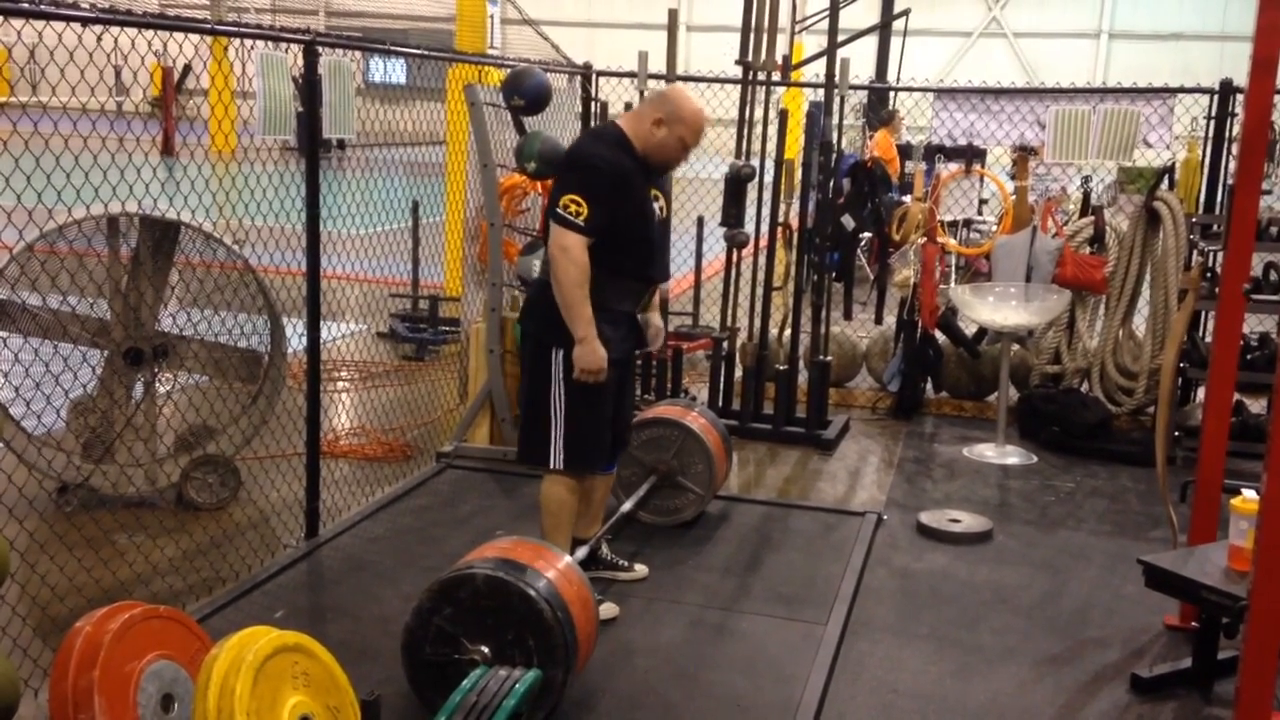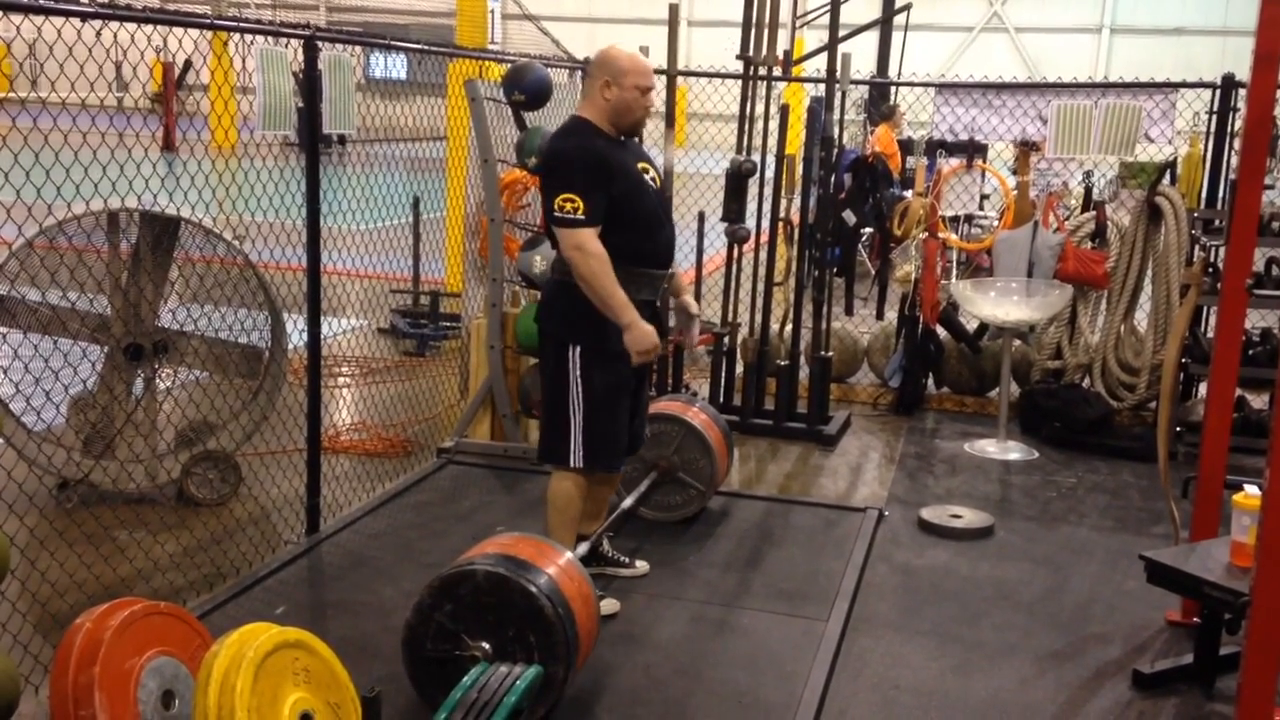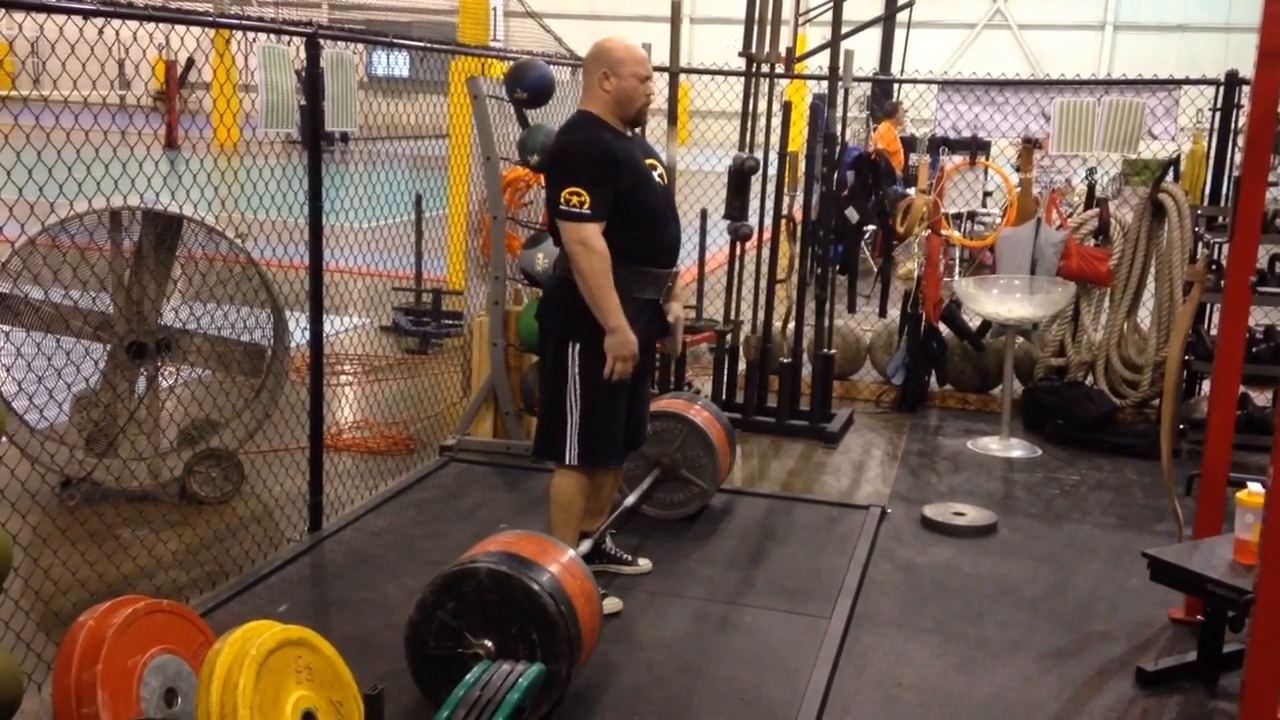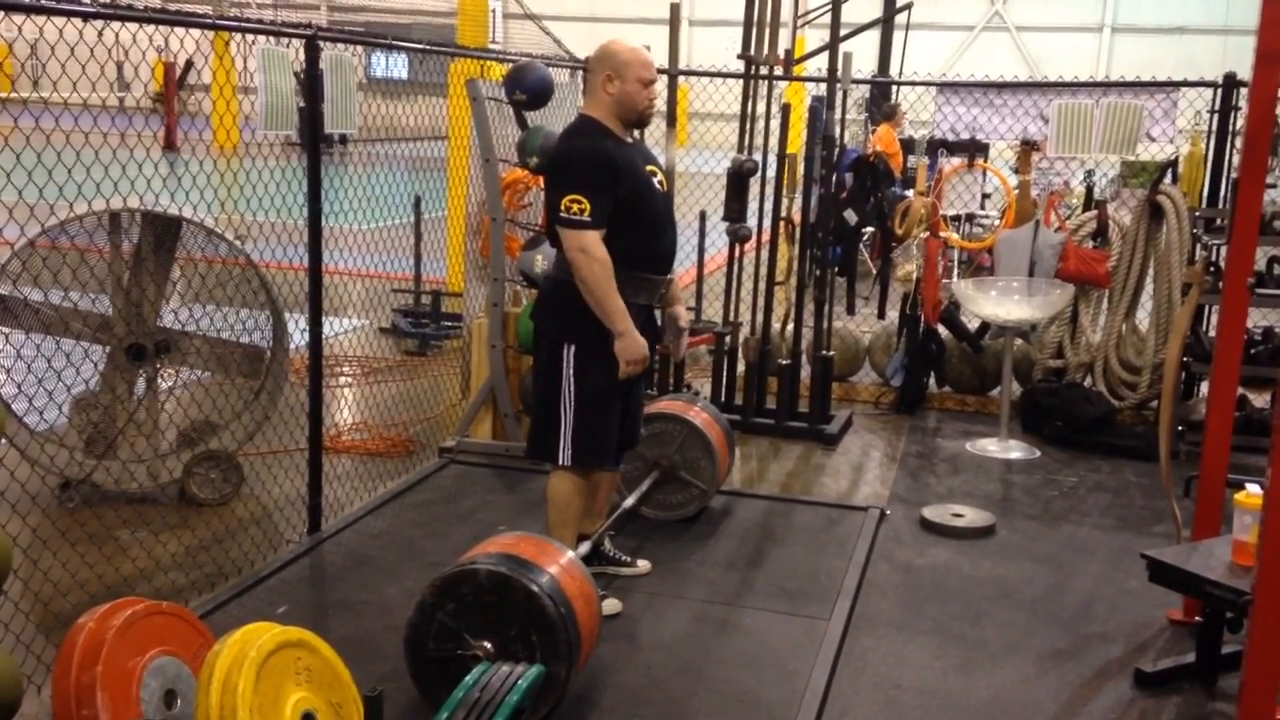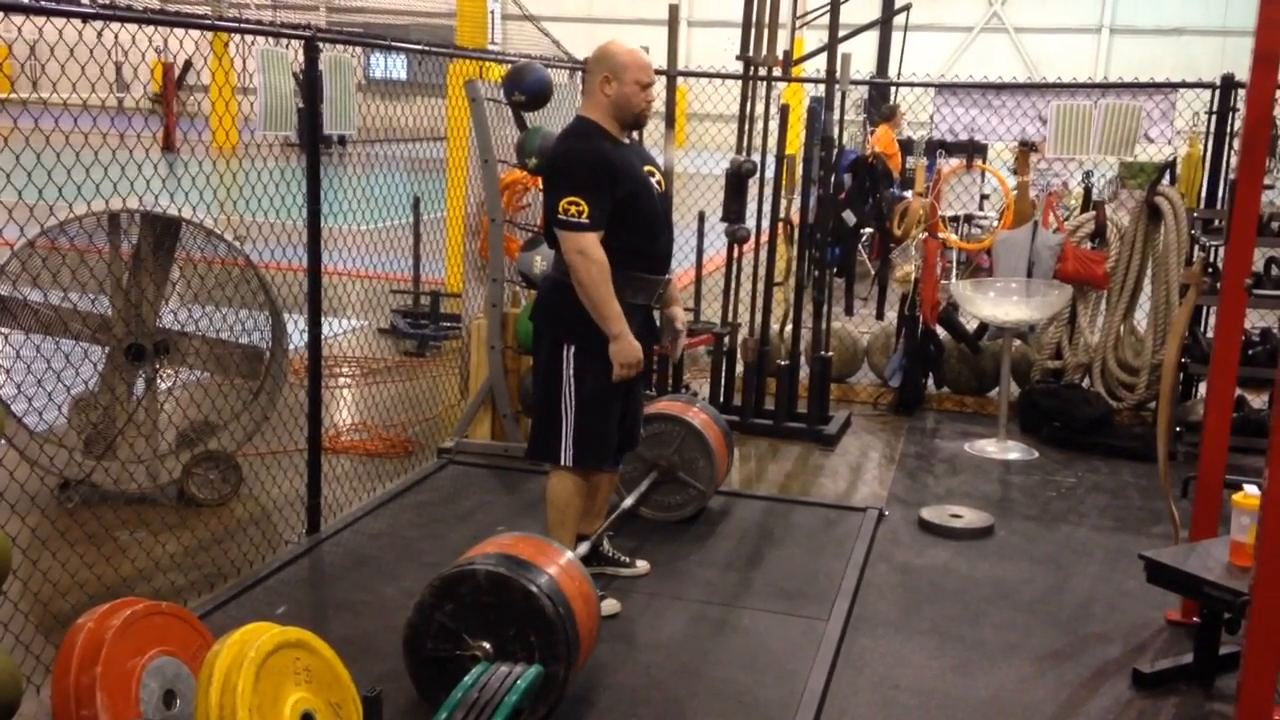
dt=0.4s
person 1, frame 1
left shoulder: (644, 164)
right shoulder: (595, 161)
right elbow: (566, 249)
left wrist: (650, 311)
right wrist: (584, 338)
left hip: (615, 325)
right hip: (573, 330)
left knee: (606, 448)
right knee: (570, 457)
left ankle: (588, 550)
person 1, frame 2
left shoulder: (624, 145)
right shoulder: (575, 152)
right elbow: (580, 247)
left wrist: (678, 291)
right wrist: (630, 322)
left hip: (630, 315)
right hip: (591, 323)
left knee: (614, 446)
right knee: (579, 453)
left ankle: (589, 546)
person 1, frame 3
left shoulder: (630, 141)
right shoulder: (583, 146)
right elbow: (583, 242)
left wrist: (671, 297)
right wrist: (614, 327)
left hip: (633, 313)
right hip: (592, 320)
left knee: (615, 443)
right knee: (580, 450)
left ankle: (594, 543)
person 1, frame 4
left shoulder: (629, 146)
right shoulder: (583, 151)
right elbow: (583, 248)
left wrist: (672, 302)
right wrist: (622, 330)
left hip: (627, 317)
right hip: (587, 322)
left knee: (611, 444)
right knee: (576, 451)
left ankle: (593, 544)
person 1, frame 5
left shoulder: (627, 147)
right shoulder: (579, 153)
right elbow: (581, 250)
left wrist: (670, 303)
right wrist: (617, 334)
left hip: (626, 317)
right hip: (586, 323)
left knee: (611, 445)
right knee: (575, 452)
left ankle: (591, 545)
